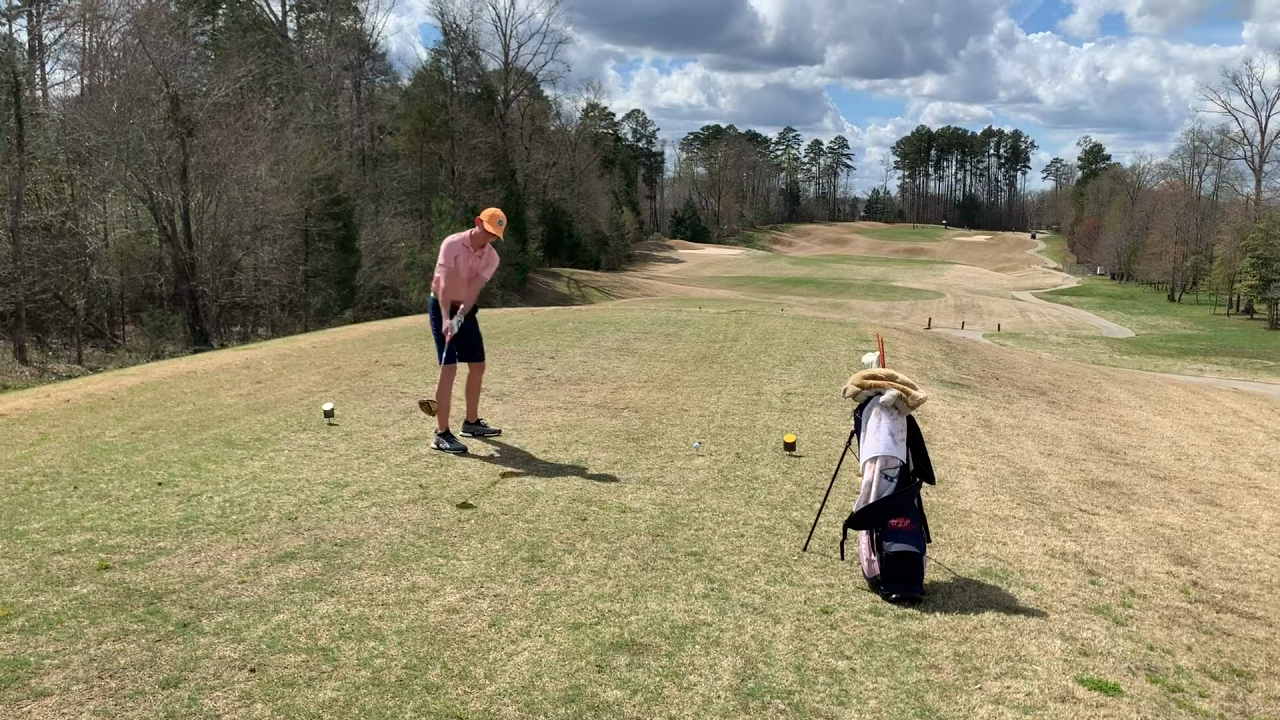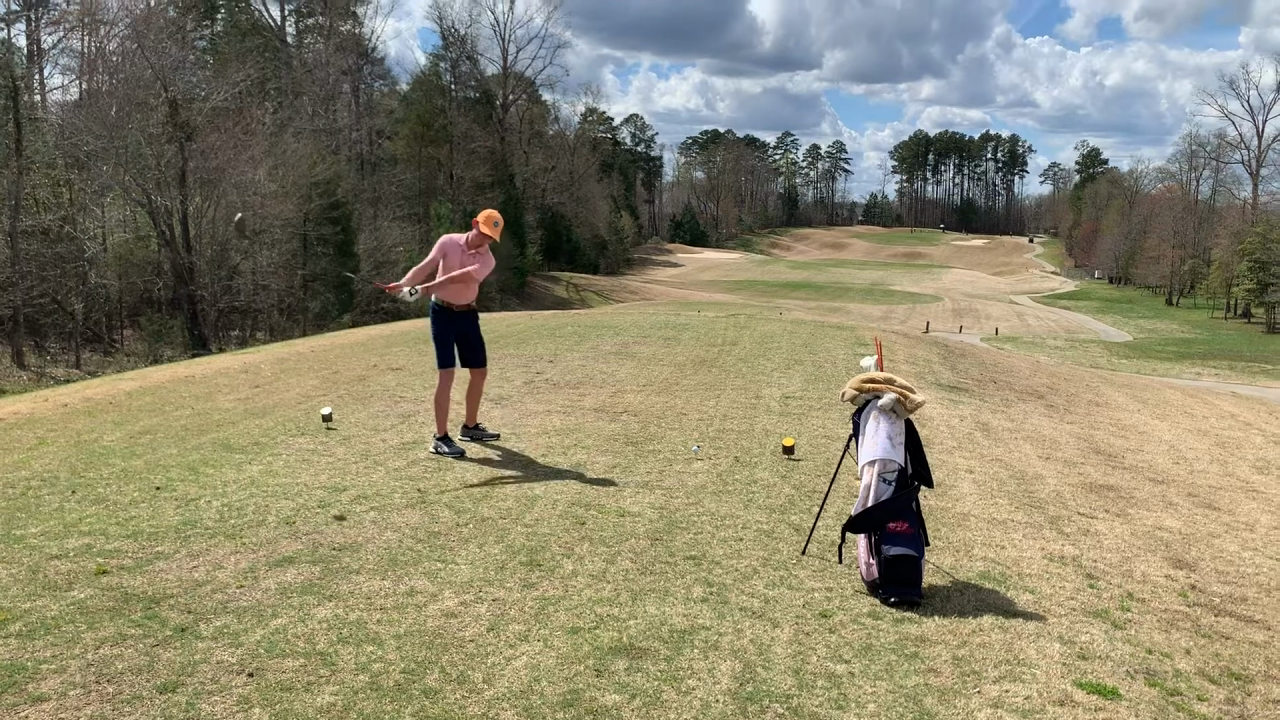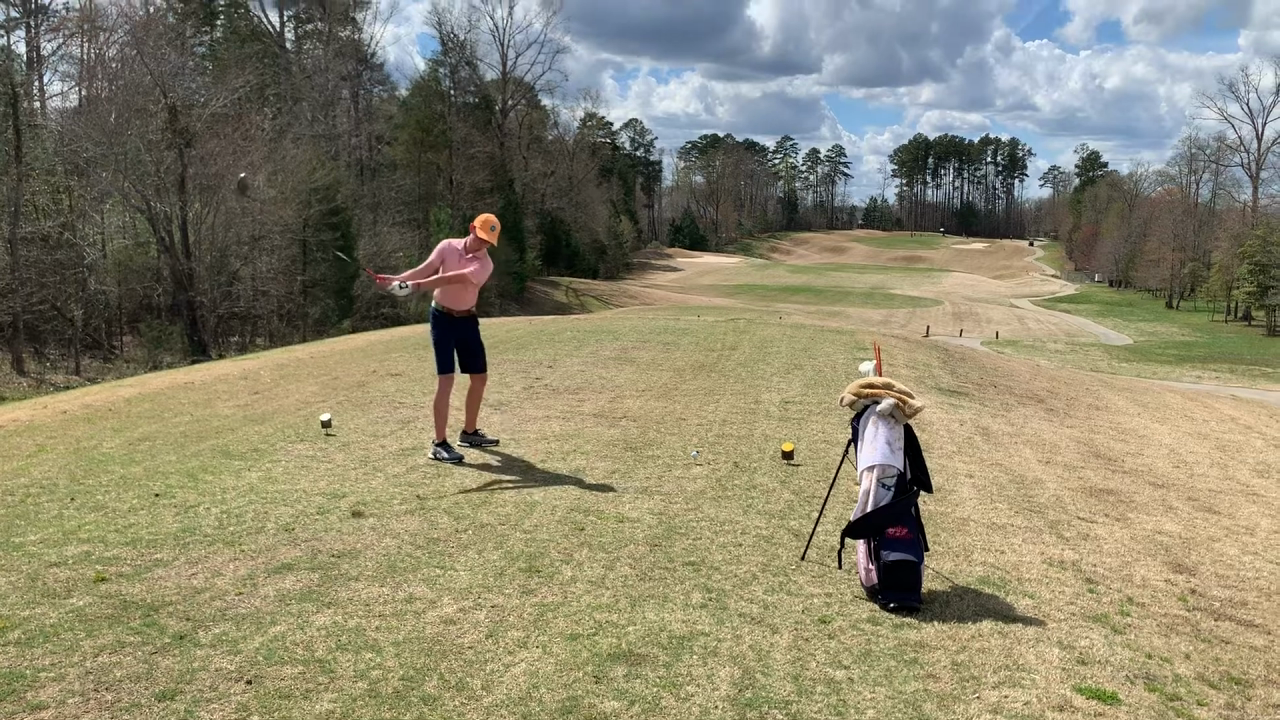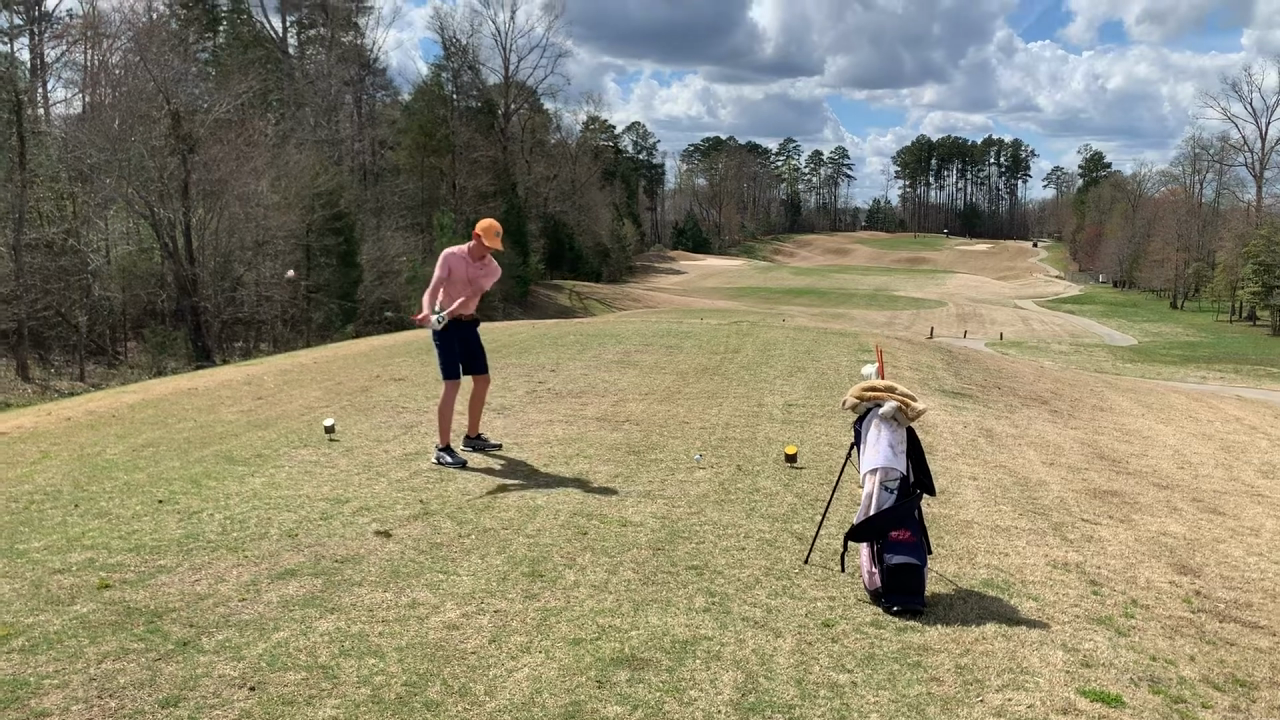
dt=0.2s
person 1, frame 1
left shoulder: (492, 257)
right shoulder: (452, 243)
left elbow: (474, 290)
right elbow: (444, 282)
left wrist: (458, 319)
right wrist: (445, 318)
left hip: (465, 311)
right hip: (442, 308)
left knee: (478, 367)
right knee: (449, 368)
left ankle: (471, 422)
right ankle: (442, 433)
person 1, frame 2
left shoulder: (487, 260)
right shoulder: (448, 242)
left elbow: (455, 279)
right elbow: (425, 267)
left wrist: (418, 289)
right wrist: (403, 283)
left hip: (467, 315)
right hip: (442, 312)
left knee: (480, 372)
right knee: (447, 373)
left ankle: (470, 426)
right ankle: (441, 437)
person 1, frame 3
left shoulder: (485, 264)
right shoulder: (447, 247)
left elbow: (450, 279)
right elbow: (423, 270)
left wrist: (411, 287)
right wrist: (395, 279)
left hip: (467, 321)
right hip: (442, 318)
left knee: (480, 378)
right knee: (446, 379)
left ankle: (469, 432)
right ankle: (439, 444)
person 1, frame 4
left shoulder: (493, 269)
right shoulder: (450, 255)
left elbow: (468, 297)
right elbow: (434, 288)
left wrist: (442, 316)
right wrist: (427, 311)
left hip: (468, 323)
right hip: (447, 326)
left knee: (482, 380)
right knee: (452, 383)
left ankle: (472, 436)
right ankle: (442, 448)
